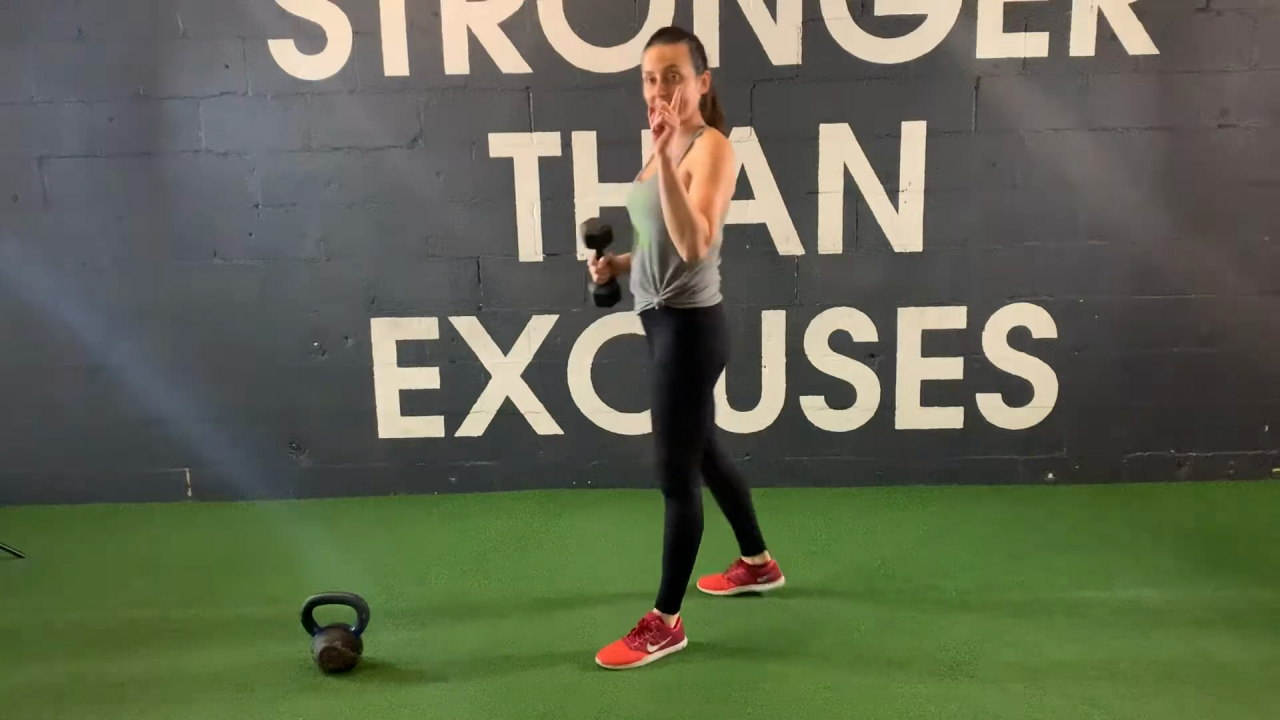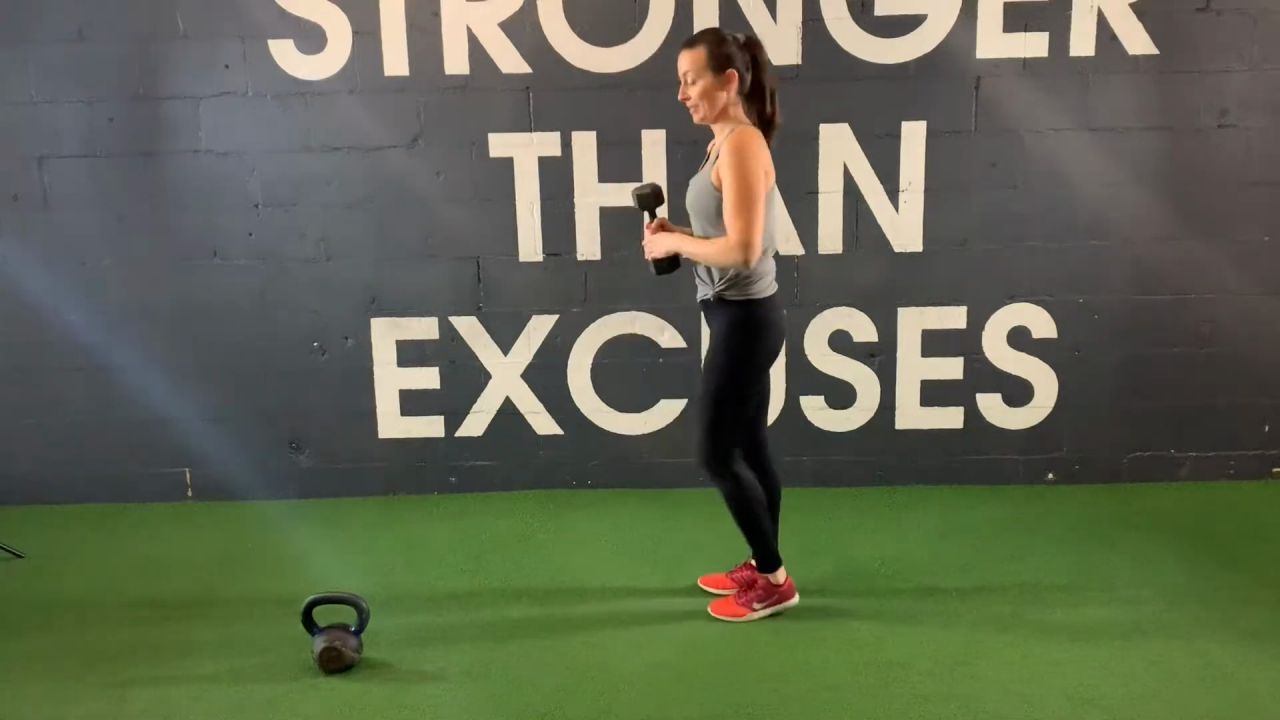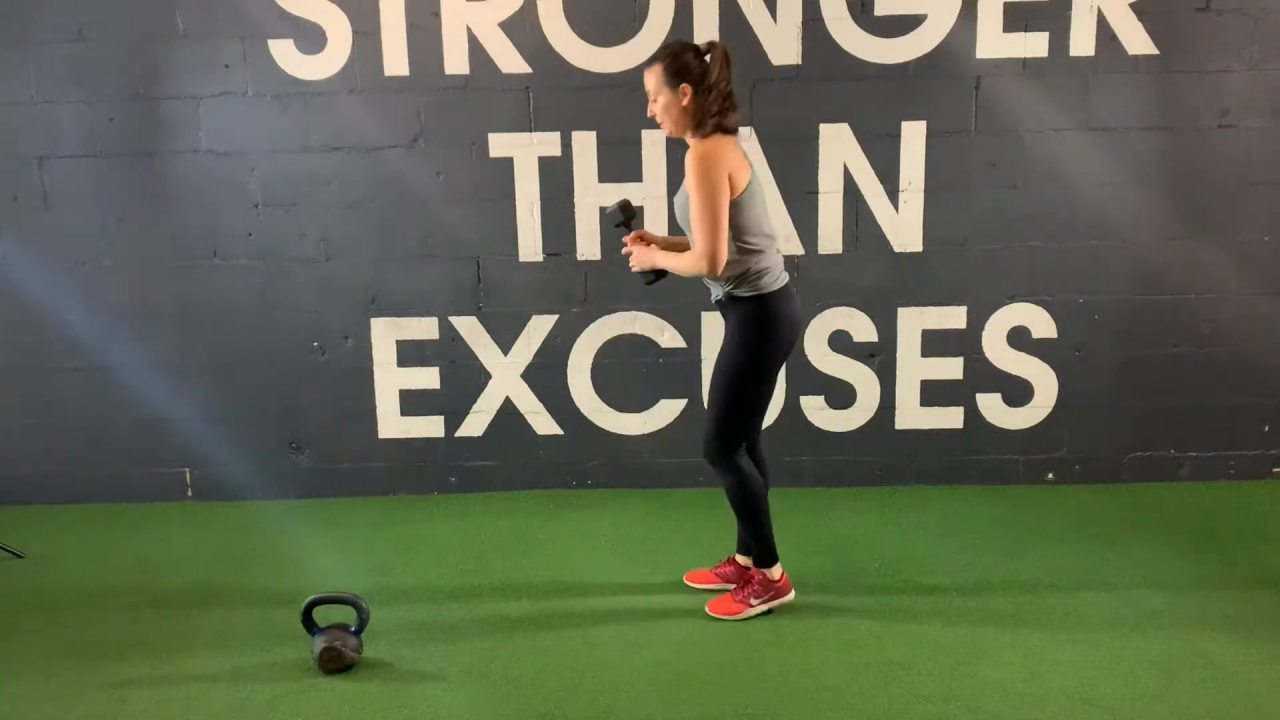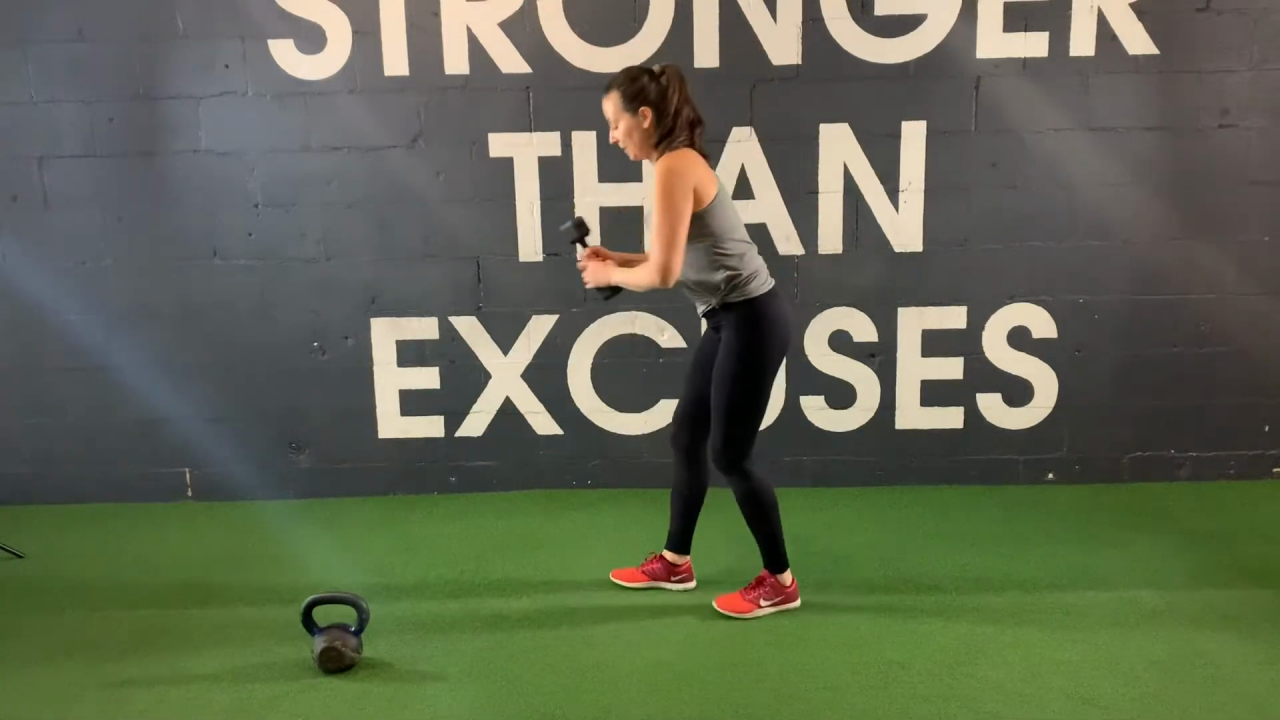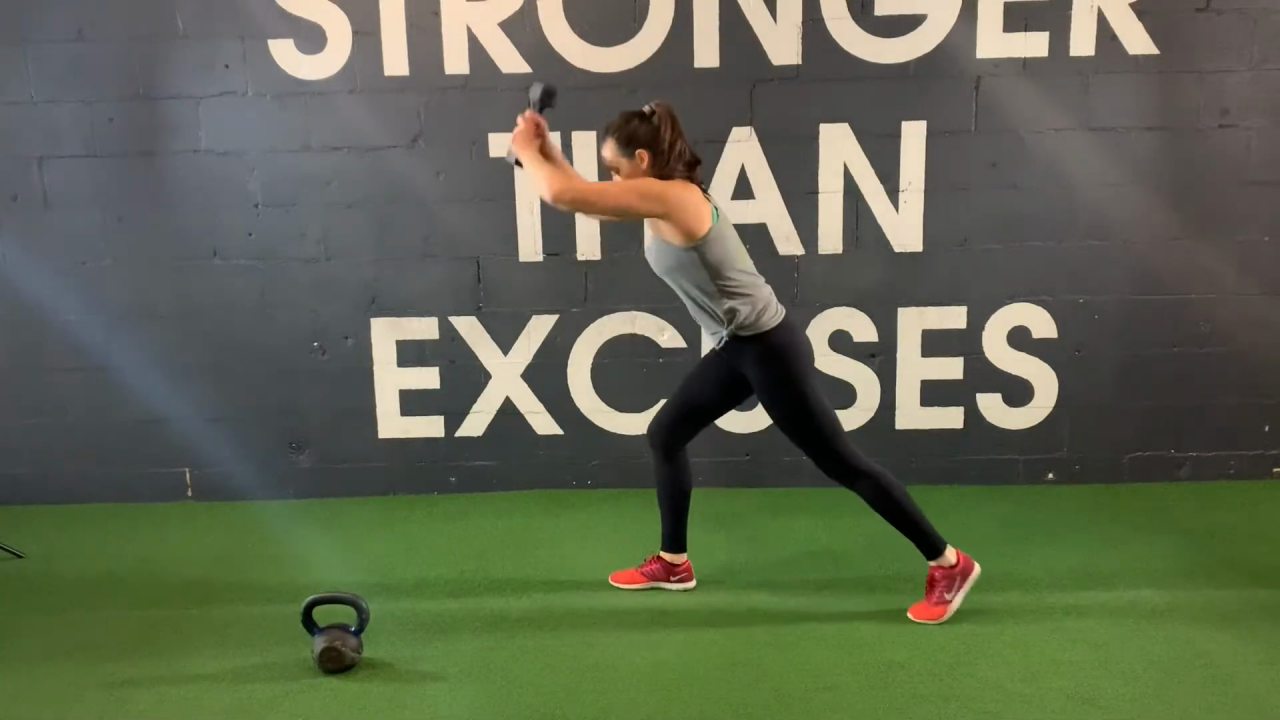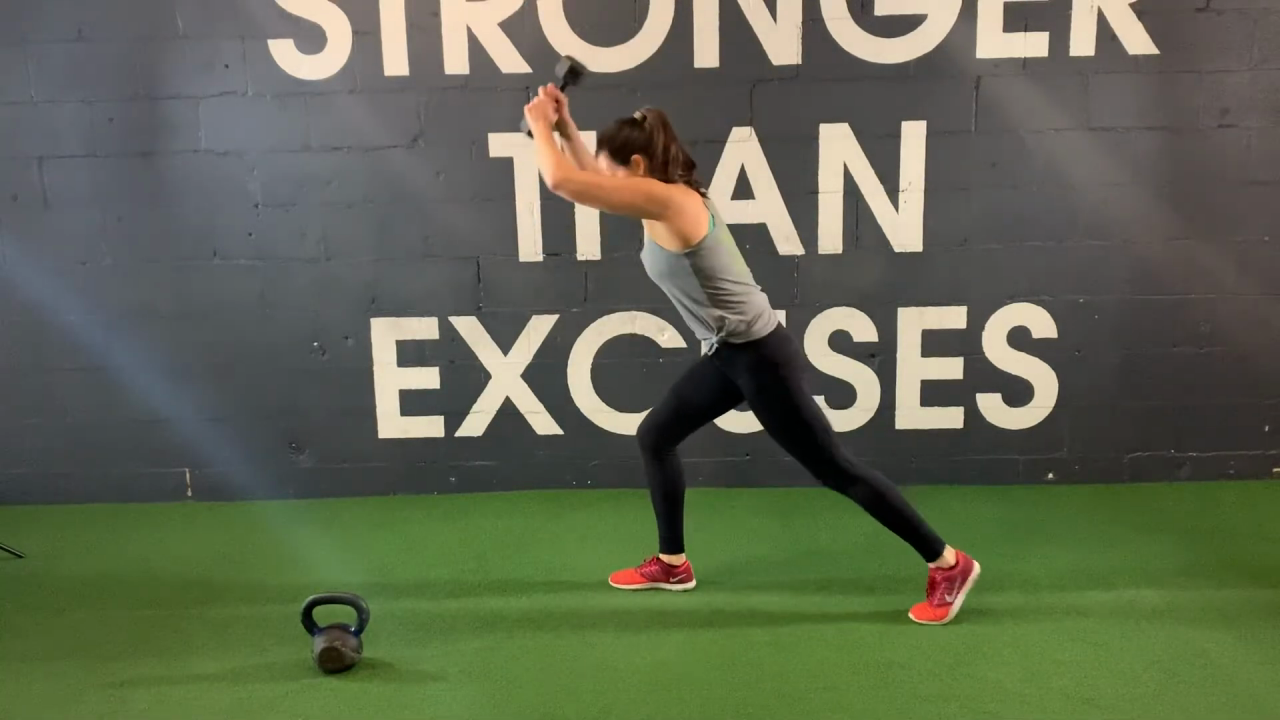
dt=0.5s
person 1, frame 1
left shoulder: (712, 147)
right shoulder: (664, 149)
left elbow: (694, 246)
left wrist: (664, 159)
right wrist: (621, 262)
left hip: (690, 327)
right hip: (664, 323)
left knee: (675, 476)
right knee: (702, 456)
left ankle: (665, 620)
right ankle: (758, 561)
person 1, frame 2
left shoulder: (744, 145)
right shoulder: (723, 143)
left elbow: (743, 250)
left wrist: (676, 243)
right wrist: (676, 236)
left hip: (744, 318)
right hip: (738, 315)
left knee: (718, 456)
right knee: (747, 447)
left ankle: (773, 579)
right ankle: (765, 567)
person 1, frame 3
left shoulder: (704, 154)
right shoulder: (716, 146)
left elbow: (711, 260)
left wrist: (656, 261)
right wrist: (661, 243)
left hip: (759, 314)
right hip: (755, 310)
left knee: (721, 448)
right knee: (739, 445)
left ankle: (769, 575)
right ankle: (745, 562)
person 1, frame 4
left shoulder: (673, 170)
right shoulder: (680, 163)
left elbow: (664, 275)
right elbow: (682, 258)
left wrist: (612, 276)
right wrist: (618, 260)
left hip: (751, 319)
right hip: (730, 320)
left knee: (729, 455)
right knee: (687, 437)
left ankle: (779, 581)
right ankle: (674, 562)
person 1, frame 5
left shoulder: (667, 197)
right shoulder: (669, 196)
left elbow: (562, 195)
right elbow: (583, 192)
left wrist: (526, 150)
right wrist: (544, 148)
left hip: (769, 349)
right hip: (737, 349)
left knee: (841, 463)
right knee: (665, 436)
left ankle: (950, 564)
right ankle: (673, 562)
person 1, frame 6
left shoulder: (665, 199)
right shoulder: (671, 197)
left elbow: (562, 182)
right elbow: (589, 180)
left wrist: (538, 125)
right wrist: (563, 125)
left hip: (760, 356)
right hip: (730, 353)
left knee: (835, 469)
right knee: (654, 437)
left ankle: (949, 564)
right ankle: (671, 563)
